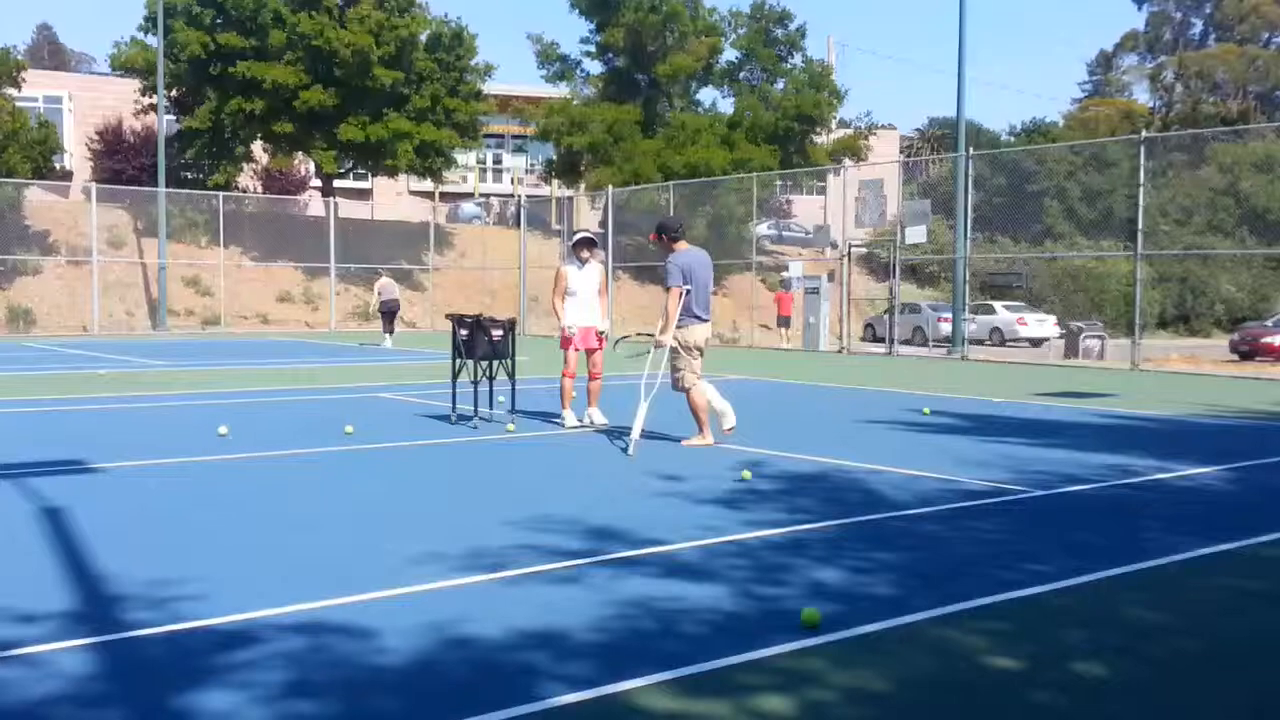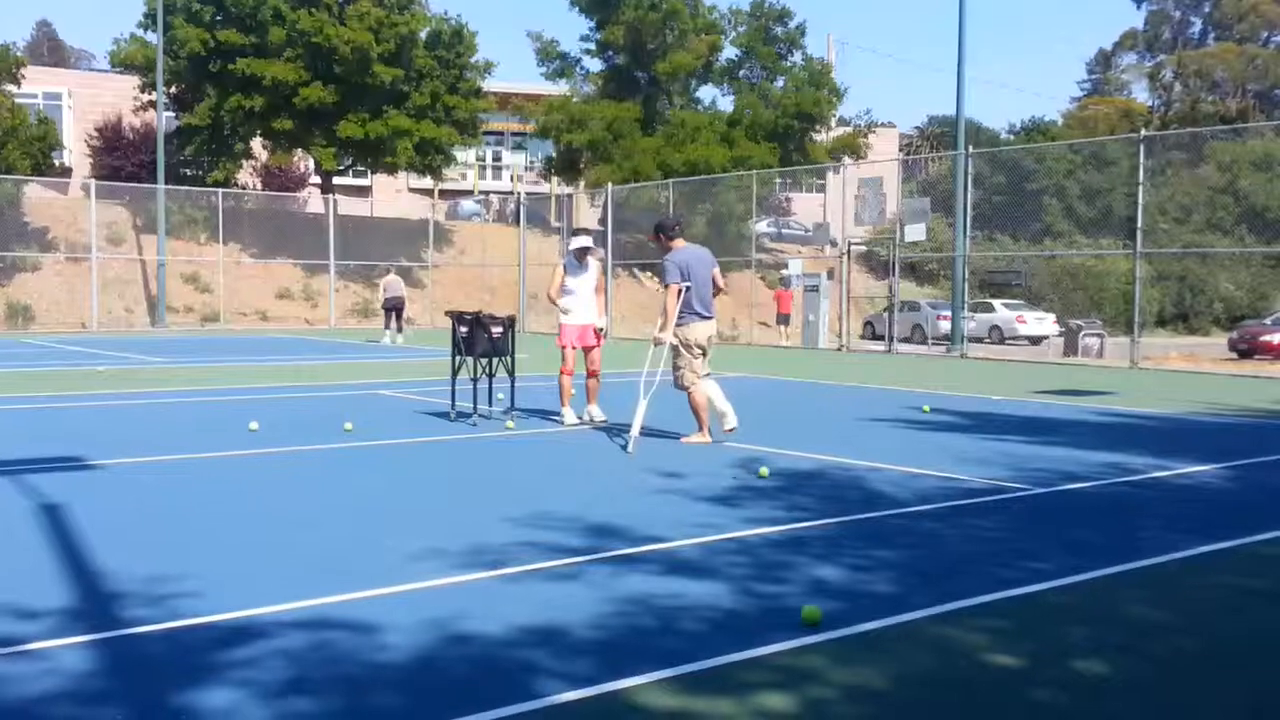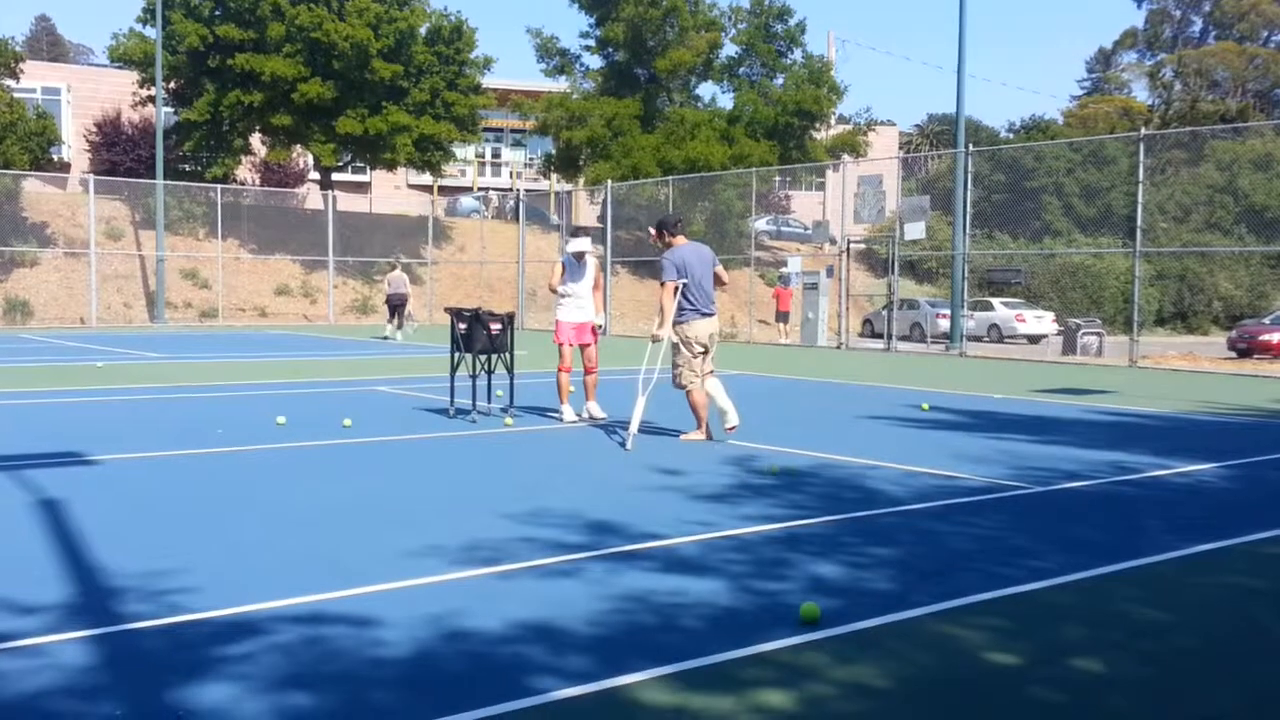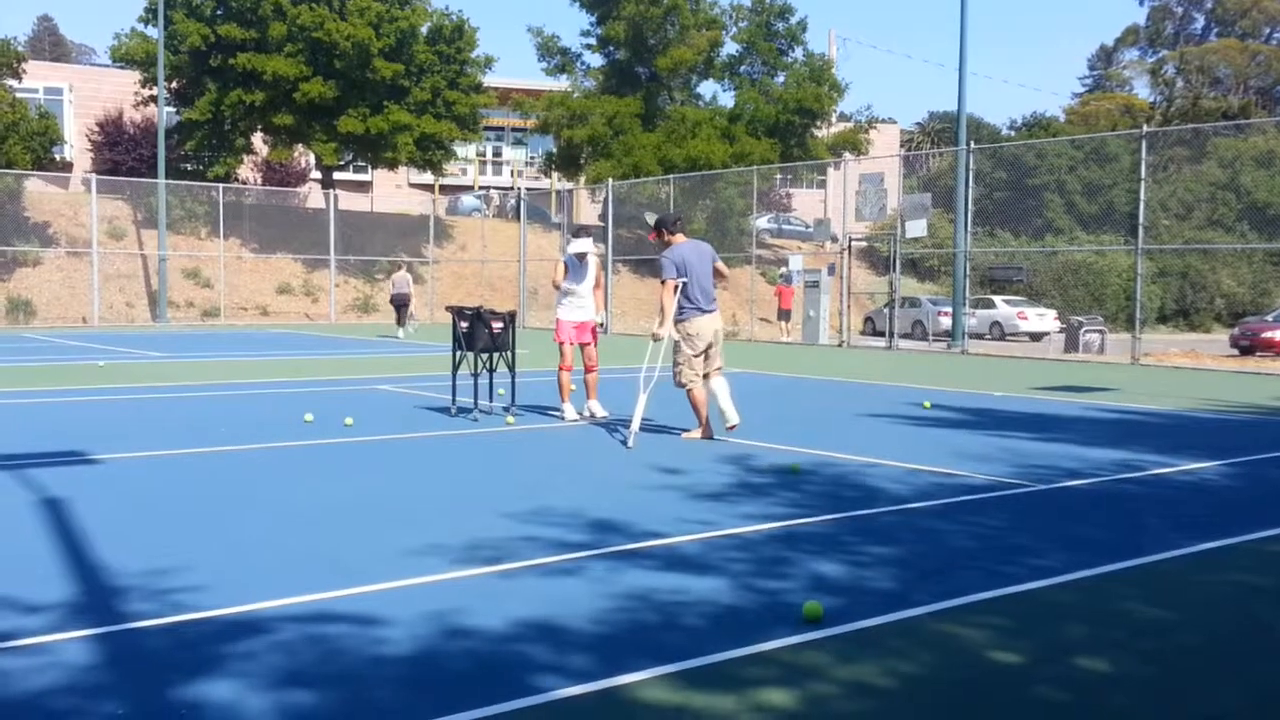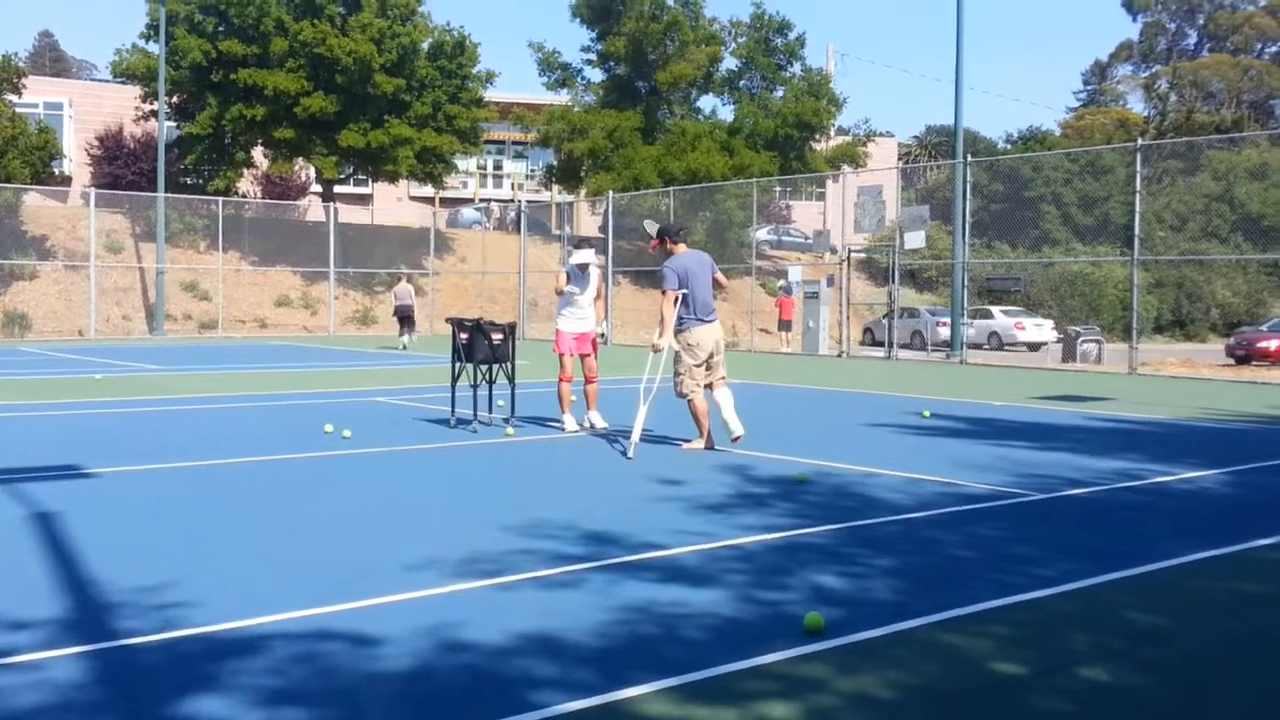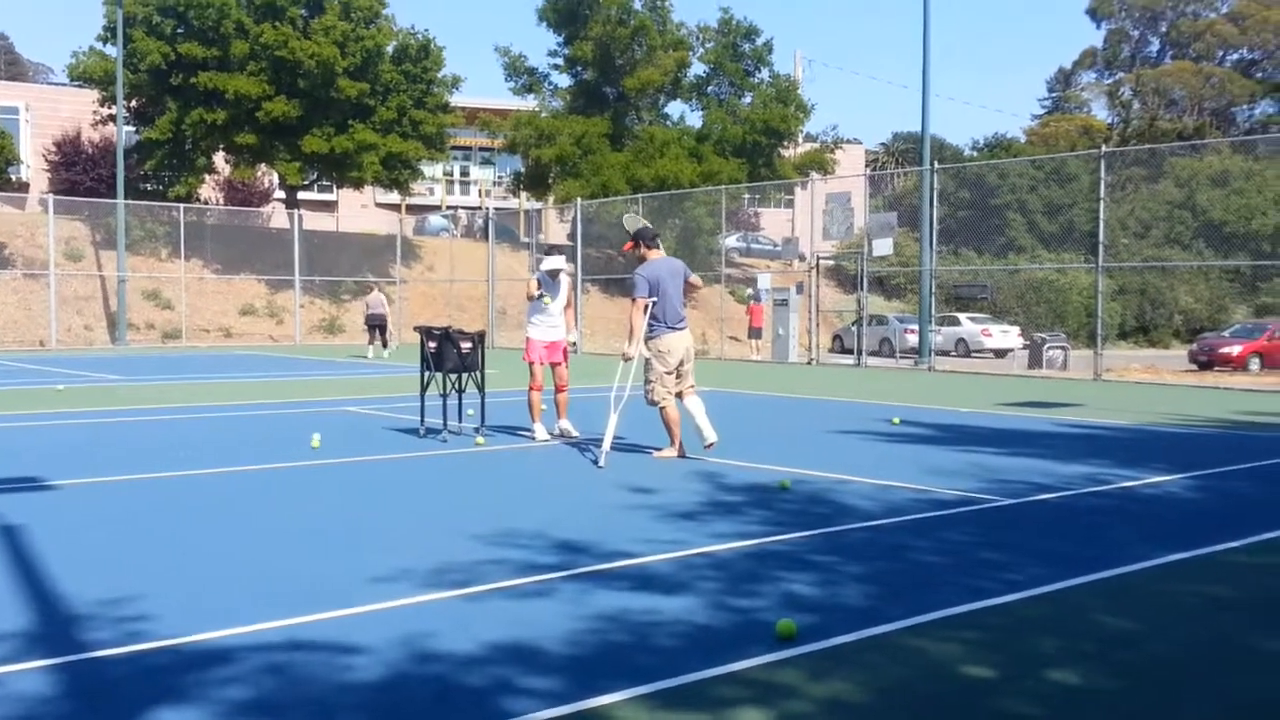
dt=0.3s
person 1, frame 1
left shoulder: (674, 261)
right shoulder: (703, 255)
left elbow: (673, 299)
left wrist: (667, 332)
left hip: (686, 328)
right hip: (703, 324)
left knee: (690, 384)
right knee: (694, 379)
left ankle: (705, 434)
right ankle: (723, 410)
person 1, frame 2
left shoulder: (671, 260)
right shoulder: (704, 252)
left elbow: (672, 296)
right elbow: (720, 285)
left wrist: (666, 330)
left hip: (688, 327)
right hip: (708, 323)
left knee: (692, 383)
right knee: (701, 376)
left ankle: (704, 432)
right ankle: (726, 413)
person 1, frame 3
left shoulder: (669, 257)
right shoulder: (705, 250)
left elbow: (668, 294)
right elbow: (724, 279)
left wrist: (664, 327)
left hip: (689, 325)
right hip: (710, 321)
left knee: (690, 381)
right knee: (706, 373)
left ankle: (702, 430)
right ankle: (727, 411)
person 1, frame 4
left shoulder: (668, 256)
right shoulder: (704, 246)
left elbow: (668, 292)
right elbow: (725, 273)
left wrist: (664, 325)
left hip: (691, 323)
right hip: (714, 318)
left knee: (692, 379)
right knee: (714, 370)
left ankle: (704, 428)
right ankle: (729, 412)
person 1, frame 5
left shoulder: (670, 266)
right shoulder: (704, 257)
left elbow: (668, 302)
right elbow: (723, 283)
left wrist: (664, 336)
left hip: (692, 333)
right hip: (714, 328)
left knee: (693, 389)
right knee: (717, 380)
left ankle: (704, 438)
right ankle: (733, 422)
person 1, frame 6
left shoulder: (642, 273)
right shoulder: (678, 264)
left elbow: (638, 310)
right elbow: (698, 284)
left wrist: (632, 345)
left hip: (662, 341)
right hip: (684, 336)
left knee: (664, 397)
right knee: (686, 389)
left ankle: (676, 447)
right ankle: (705, 428)
person 2, frame 1
left shoulder: (599, 269)
right shoulder: (565, 270)
right elbow: (556, 298)
left wrist: (604, 320)
right wrist: (563, 322)
left hip: (594, 326)
right hip: (573, 327)
left knee: (596, 371)
right knee: (569, 370)
left ankle: (592, 411)
right ankle: (567, 413)
person 2, frame 2
left shoulder: (596, 266)
right shoulder: (563, 267)
right elbow: (552, 291)
left wrist: (602, 317)
right wrist: (558, 303)
left hip: (591, 323)
right hip: (570, 322)
left knee: (594, 368)
right knee: (568, 367)
left ankle: (592, 408)
right ankle: (566, 410)
person 2, frame 3
left shoulder: (594, 263)
right shoulder: (562, 264)
right elbow: (552, 284)
left wrist: (600, 314)
right wrist: (558, 289)
left hip: (588, 320)
right hip: (566, 319)
left knee: (591, 364)
right knee: (565, 364)
left ankle: (591, 405)
right ankle: (565, 407)
person 2, frame 4
left shoulder: (595, 262)
right shoulder: (564, 263)
right elbow: (556, 281)
left wrist: (600, 312)
right wrist: (562, 285)
left hip: (588, 318)
right hip: (567, 318)
left knee: (592, 363)
right knee: (566, 363)
left ankle: (592, 404)
right ankle: (566, 406)
person 2, frame 5
left shoulder: (596, 273)
right shoulder: (566, 273)
right elbow: (558, 289)
left wrist: (600, 322)
right wrist: (565, 289)
left hip: (588, 329)
right hip: (566, 329)
left knee: (592, 374)
right knee: (566, 374)
left ankle: (592, 415)
right ankle: (567, 417)
person 2, frame 6
left shoulder: (566, 281)
right shoulder: (537, 280)
right elbow: (529, 295)
left wrist: (572, 330)
right wrist: (536, 295)
left hip: (558, 337)
right hip: (537, 337)
left knee: (562, 382)
right knee: (537, 382)
left ankle: (562, 423)
right ankle: (537, 426)
